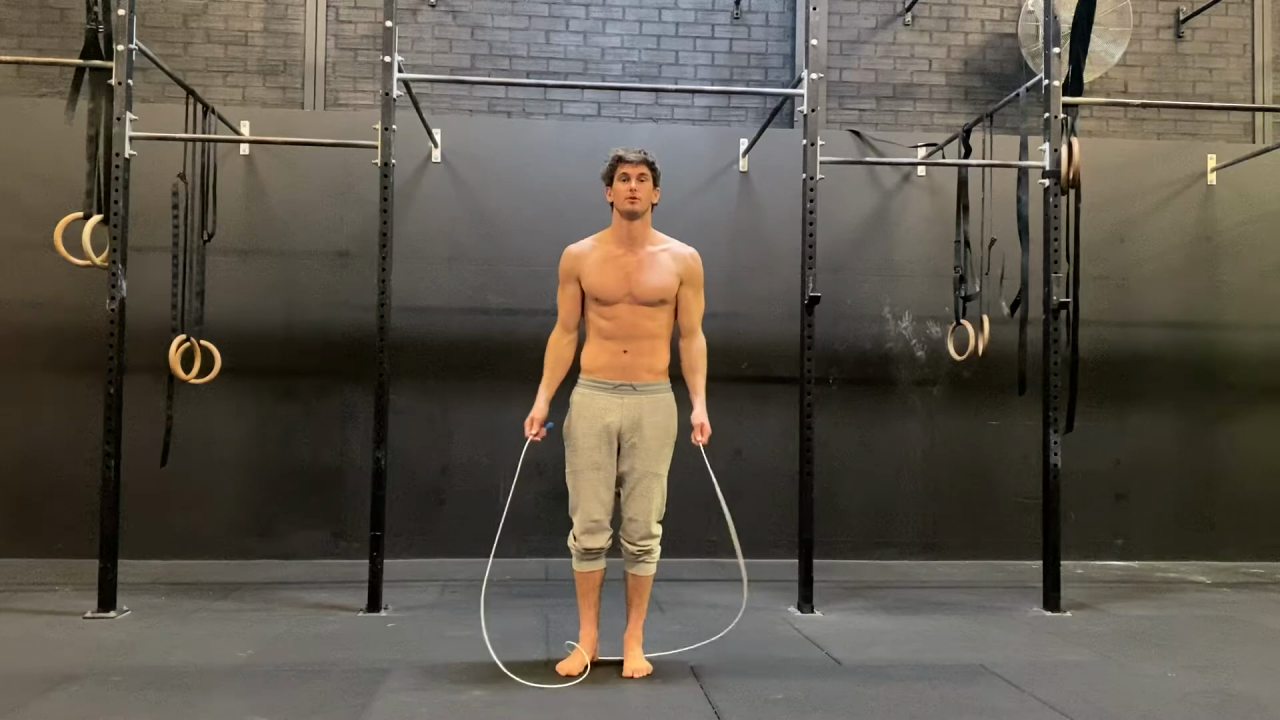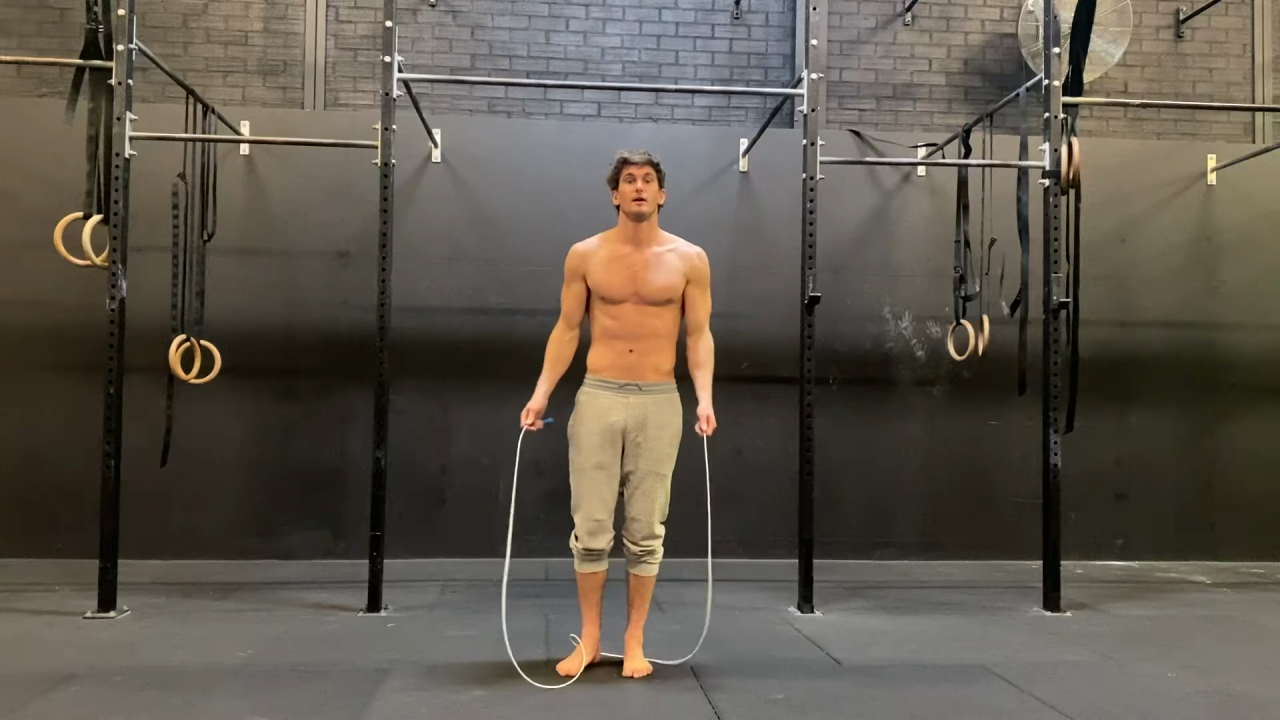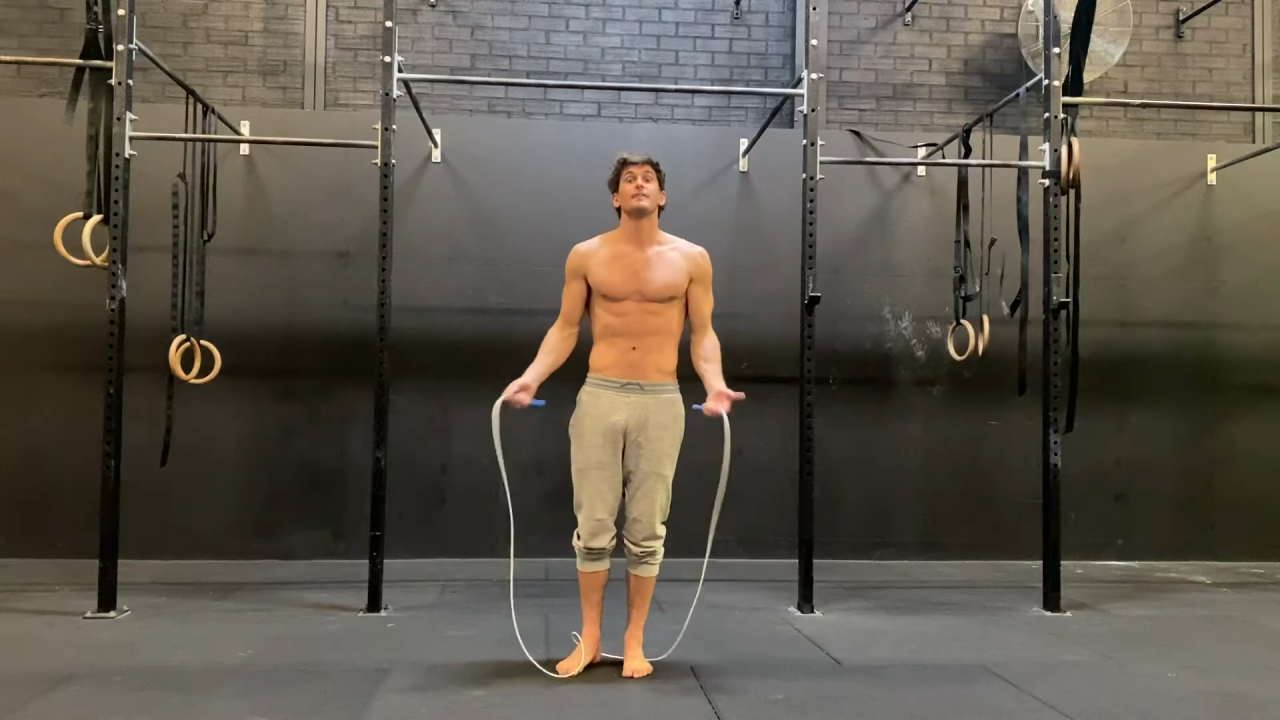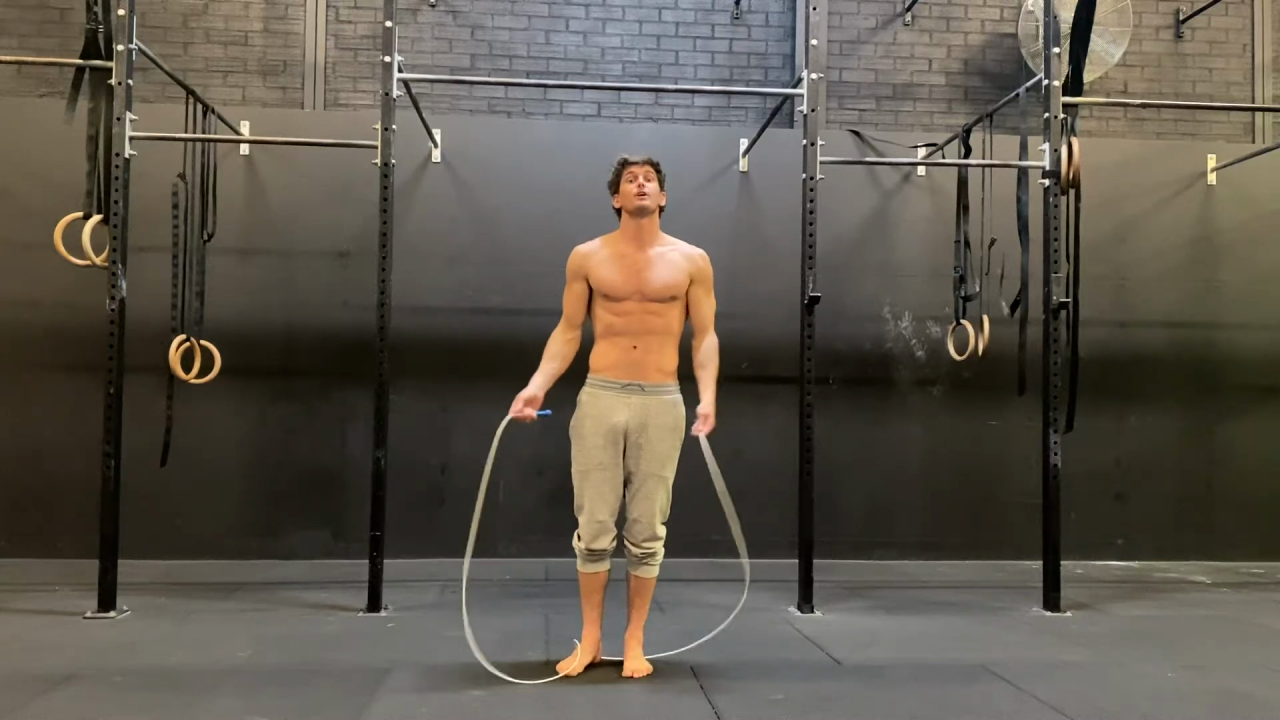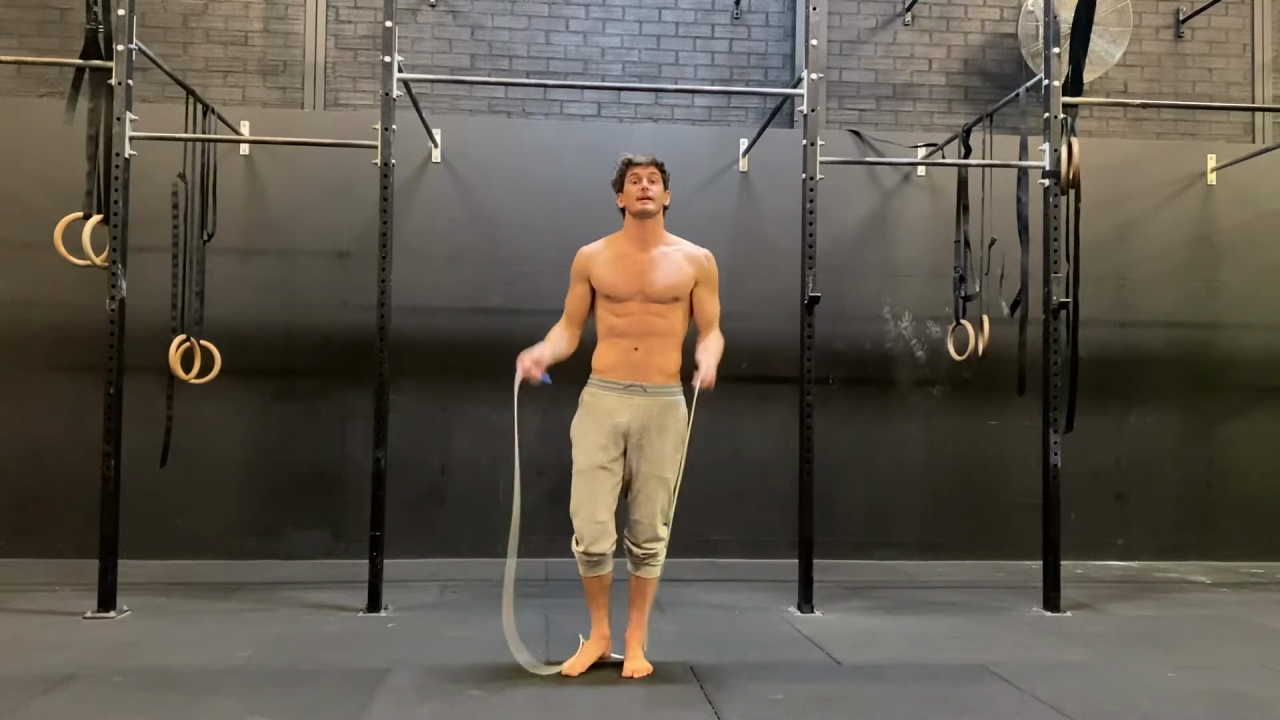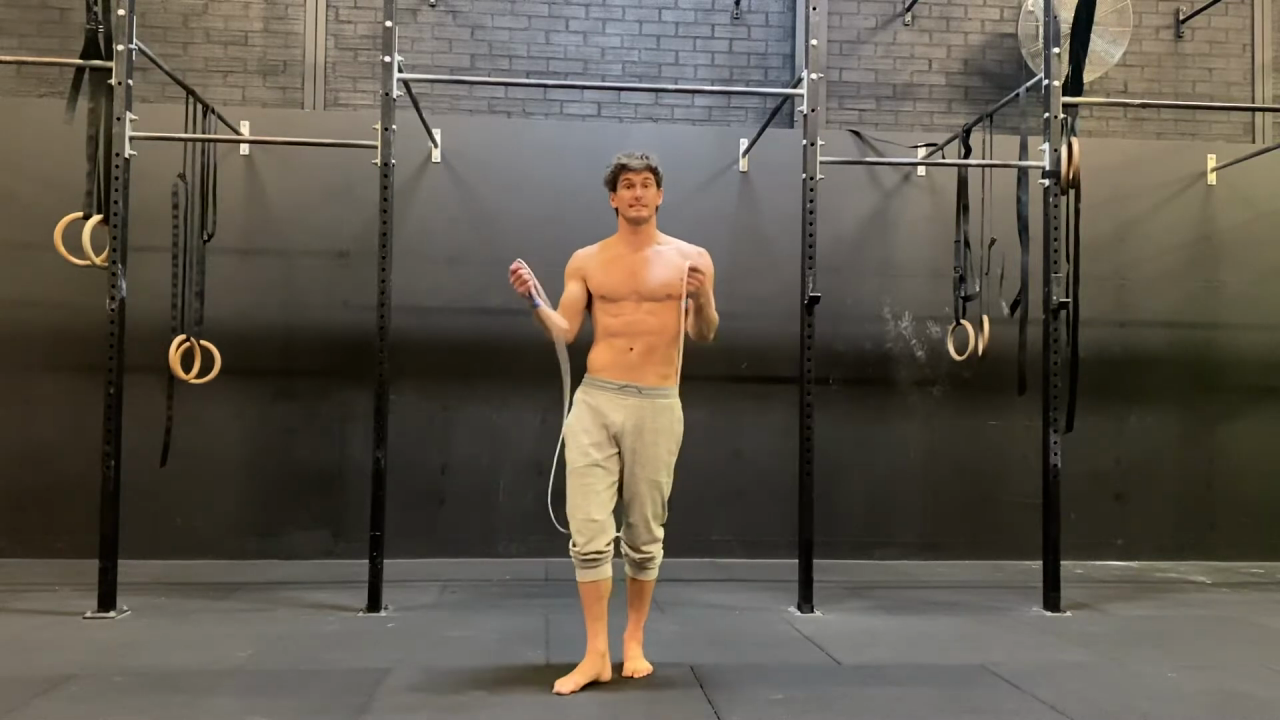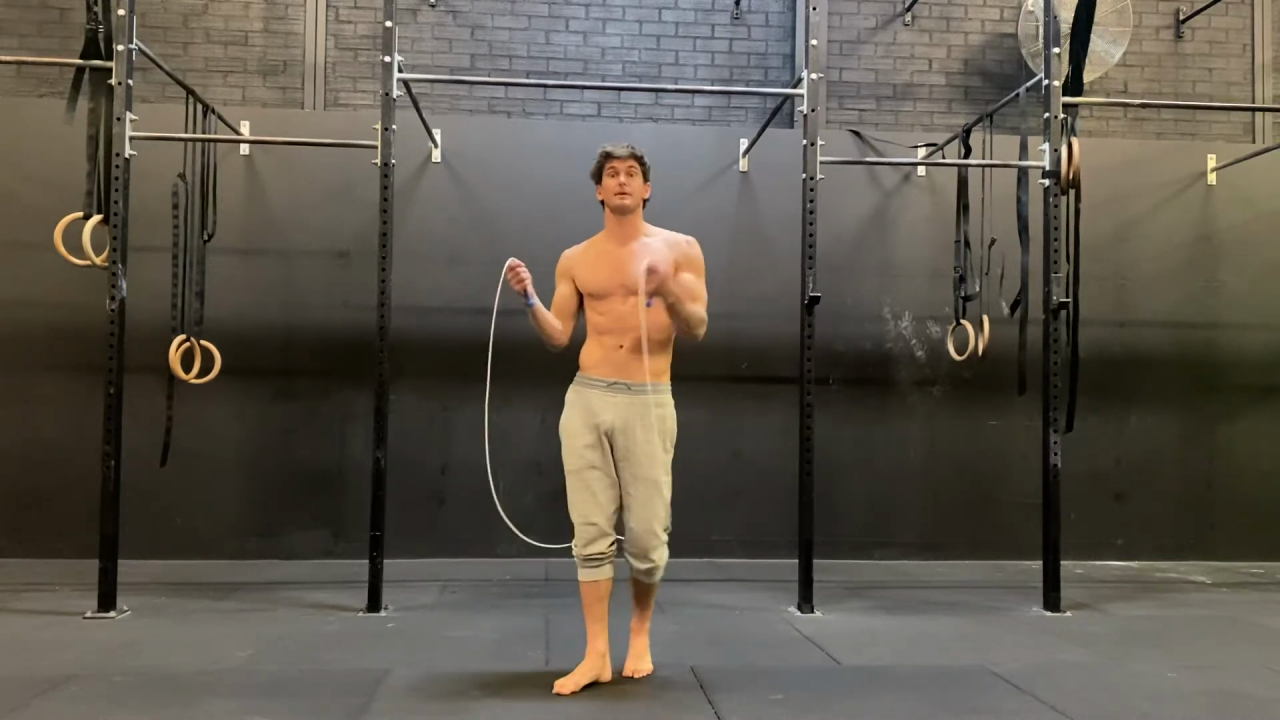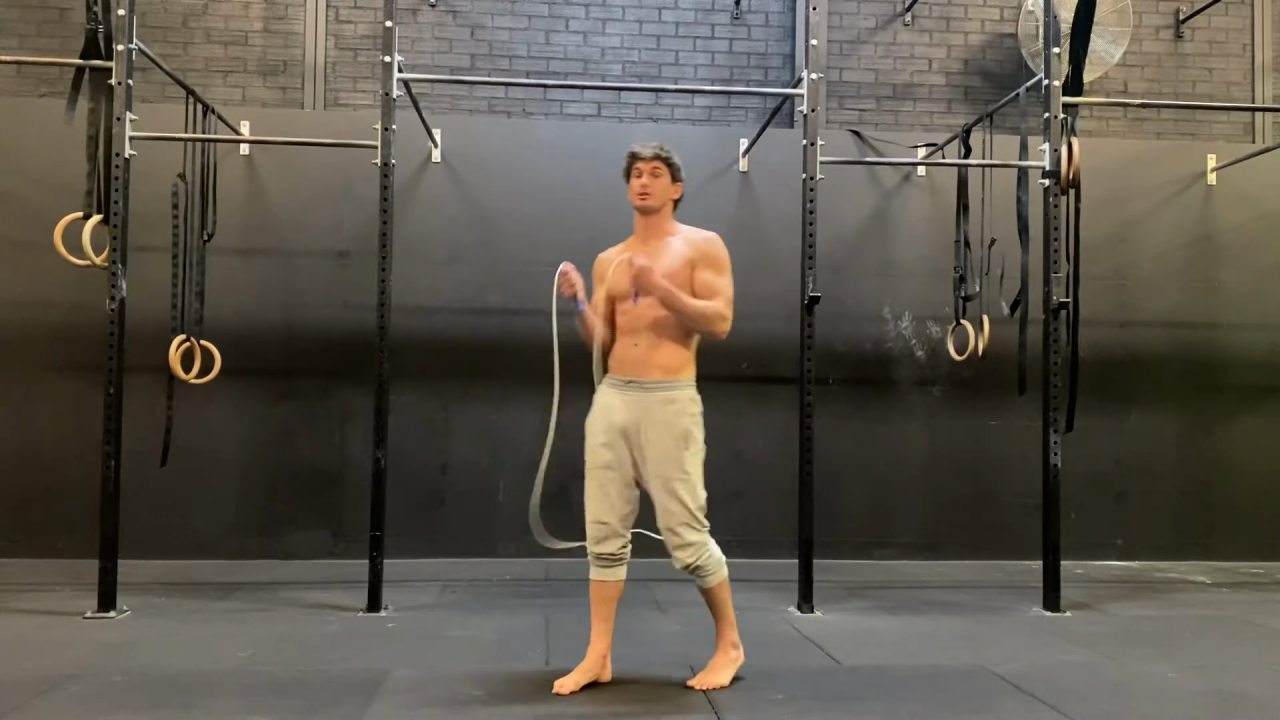
dt=0.4s
person 1, frame 1
left shoulder: (682, 260)
right shoulder: (578, 257)
left elbow: (691, 337)
right elbow: (565, 333)
left wrist: (699, 403)
right wrist: (542, 398)
left hip: (653, 402)
right hip: (592, 399)
left knee: (642, 530)
right knee: (588, 526)
left ankle: (633, 642)
right ankle: (588, 638)
person 1, frame 2
left shoulder: (689, 259)
right shoulder: (585, 255)
left elbow: (699, 335)
right elbow: (567, 329)
left wrist: (704, 397)
right wrist: (541, 392)
left hip: (659, 403)
right hip: (597, 399)
left knee: (645, 530)
right knee: (591, 527)
left ankle: (634, 641)
right ankle: (589, 638)
person 1, frame 3
left shoulder: (690, 258)
right shoulder: (585, 255)
left elbow: (702, 333)
right elbow: (565, 328)
left wrist: (715, 384)
right wrist: (530, 377)
left hip: (660, 402)
right hip: (599, 398)
left knee: (646, 529)
right knee: (592, 525)
left ankle: (634, 641)
right ankle: (589, 638)
person 1, frame 4
left shoulder: (692, 261)
right shoulder: (586, 257)
left elbow: (704, 336)
right elbow: (568, 331)
left wrist: (707, 396)
right wrist: (537, 386)
left hip: (663, 403)
right hip: (600, 399)
left knee: (647, 530)
right knee: (594, 527)
left ankle: (634, 642)
right ankle: (590, 639)
person 1, frame 5
left shoulder: (696, 260)
right shoulder: (591, 258)
left elbow: (711, 331)
right elbow: (569, 329)
left wrist: (708, 359)
right wrist: (540, 352)
left hip: (663, 405)
right hip: (601, 401)
left knee: (648, 532)
right knee: (591, 529)
left ankle: (635, 640)
right ankle: (598, 632)
person 1, frame 6
left shoulder: (691, 257)
right shoulder: (586, 259)
left elbow: (704, 334)
right elbow: (564, 332)
left wrist: (703, 299)
right wrist: (533, 299)
left hip: (656, 406)
right hip: (595, 401)
left knee: (644, 533)
right knee: (589, 530)
left ankle: (634, 640)
right ankle: (596, 653)
person 1, frame 7
left shoulder: (679, 248)
right shoulder: (574, 259)
left elbow: (698, 325)
right elbow: (557, 337)
left wrist: (668, 294)
right wrist: (531, 300)
left hip: (647, 403)
right hip: (584, 400)
left knee: (647, 534)
right knee: (590, 533)
left ankle: (641, 629)
right ankle: (596, 654)
person 1, frame 8
left shoulder: (702, 245)
right shoulder: (609, 260)
left elbow: (720, 322)
right elbow: (600, 341)
left wrist: (660, 288)
right wrist: (581, 302)
left hip: (669, 402)
right hip: (611, 399)
left knee: (687, 536)
right knee: (604, 532)
left ankle: (729, 644)
right ankle: (597, 656)
